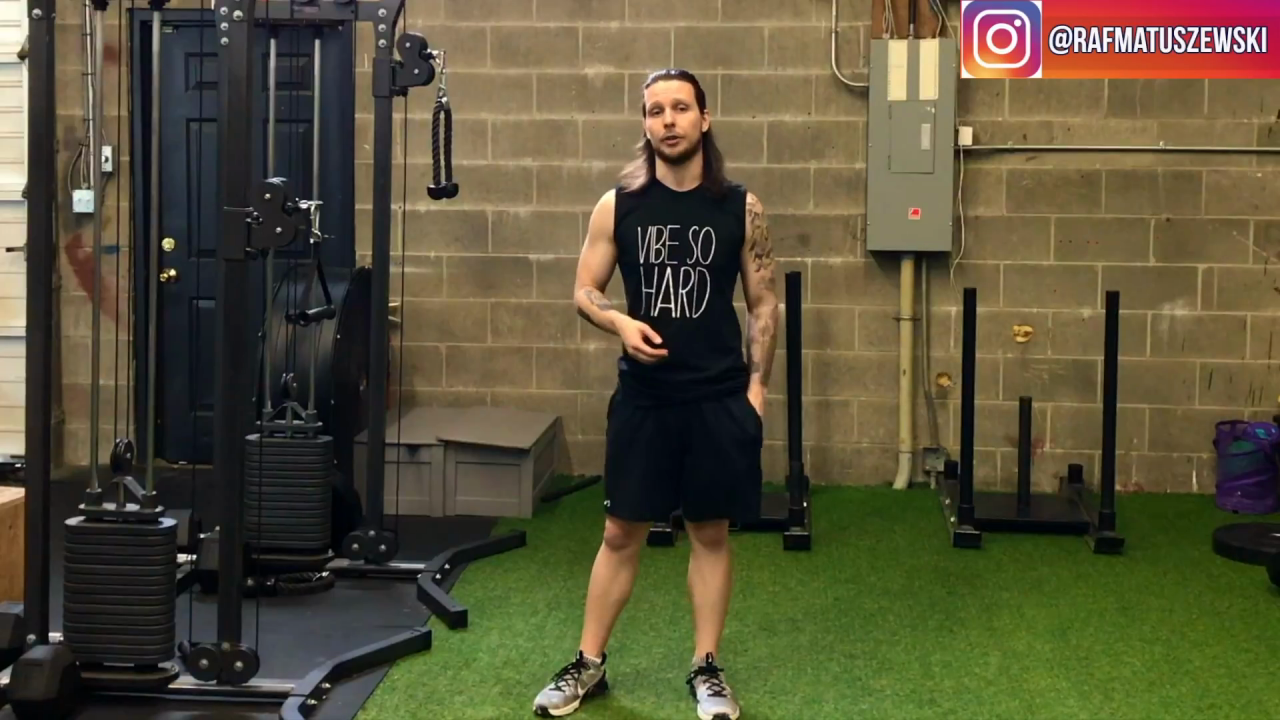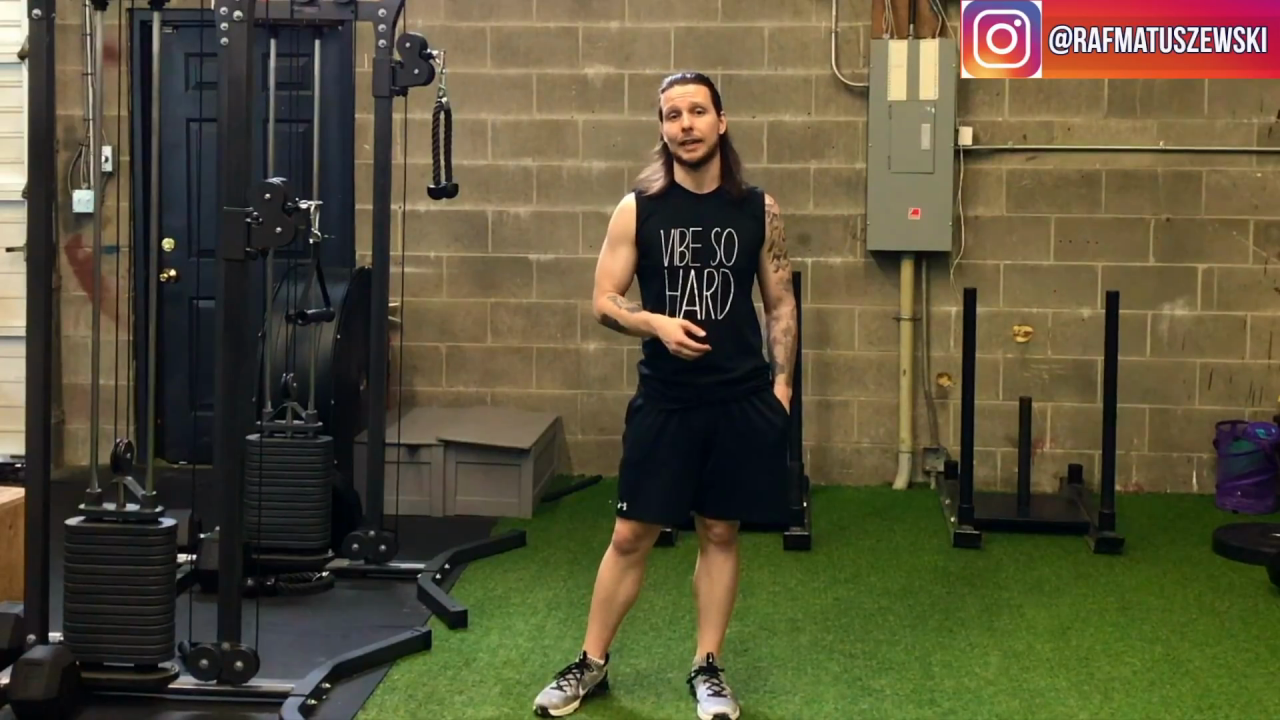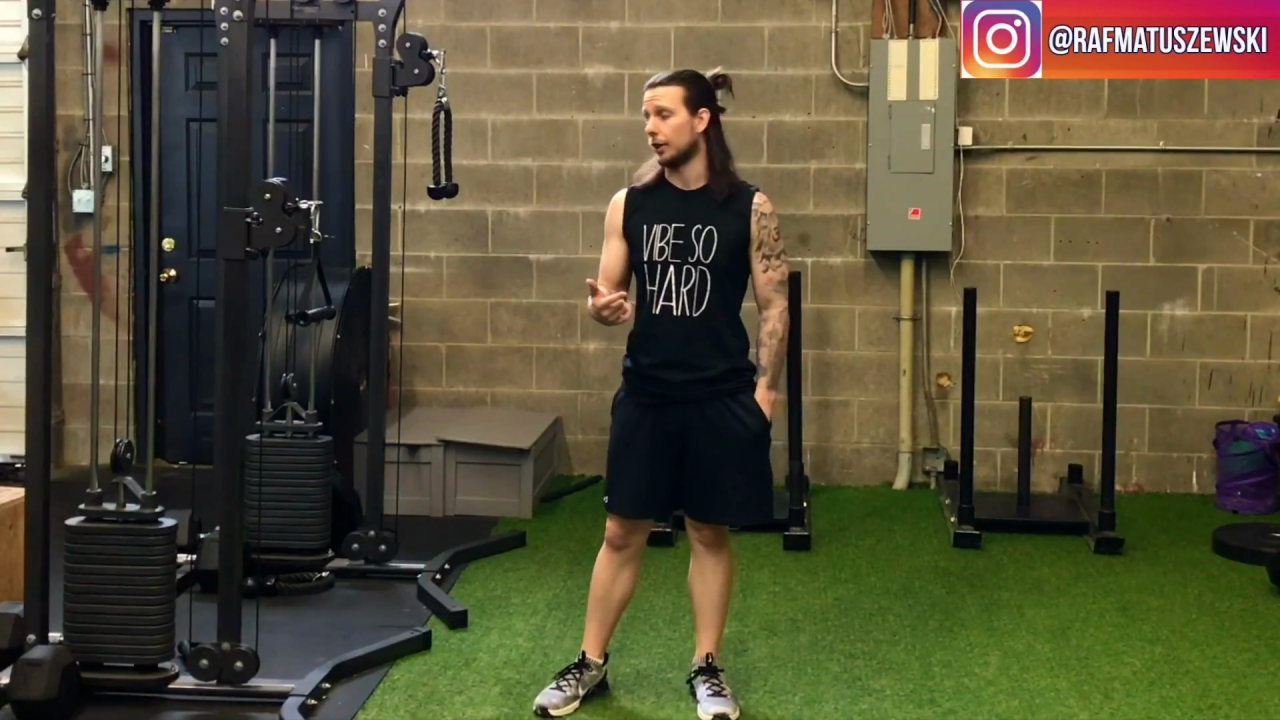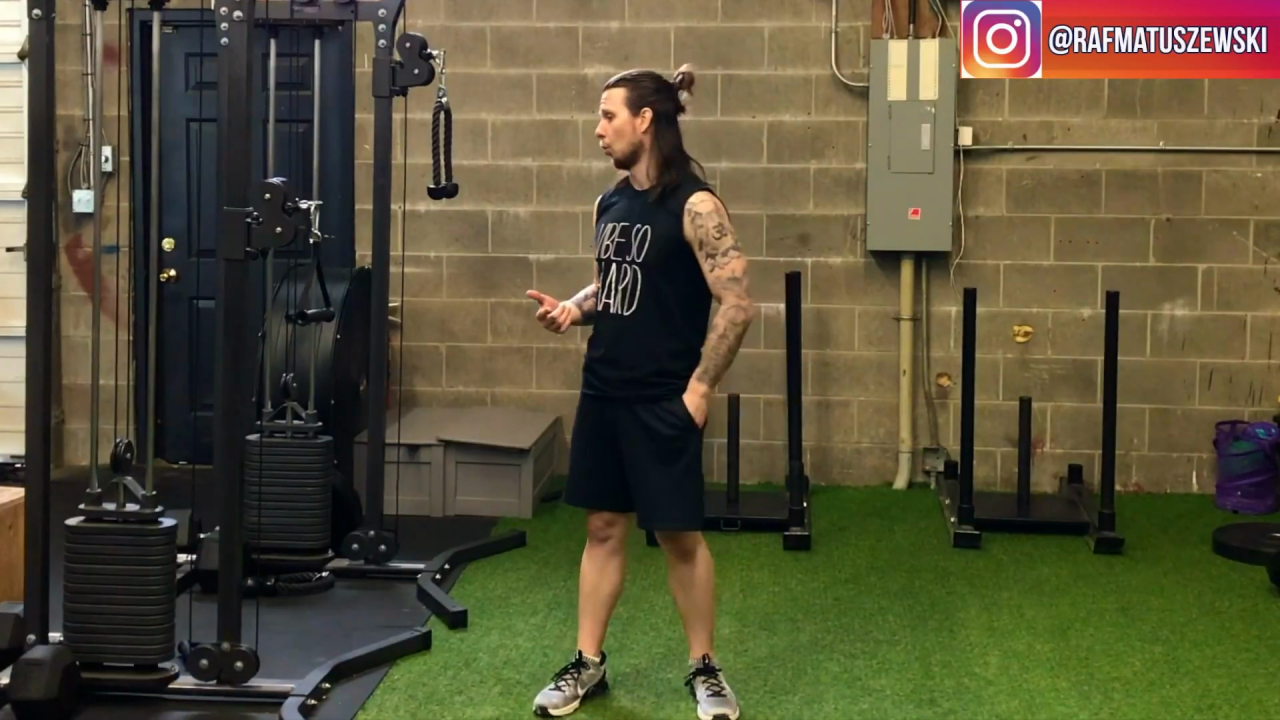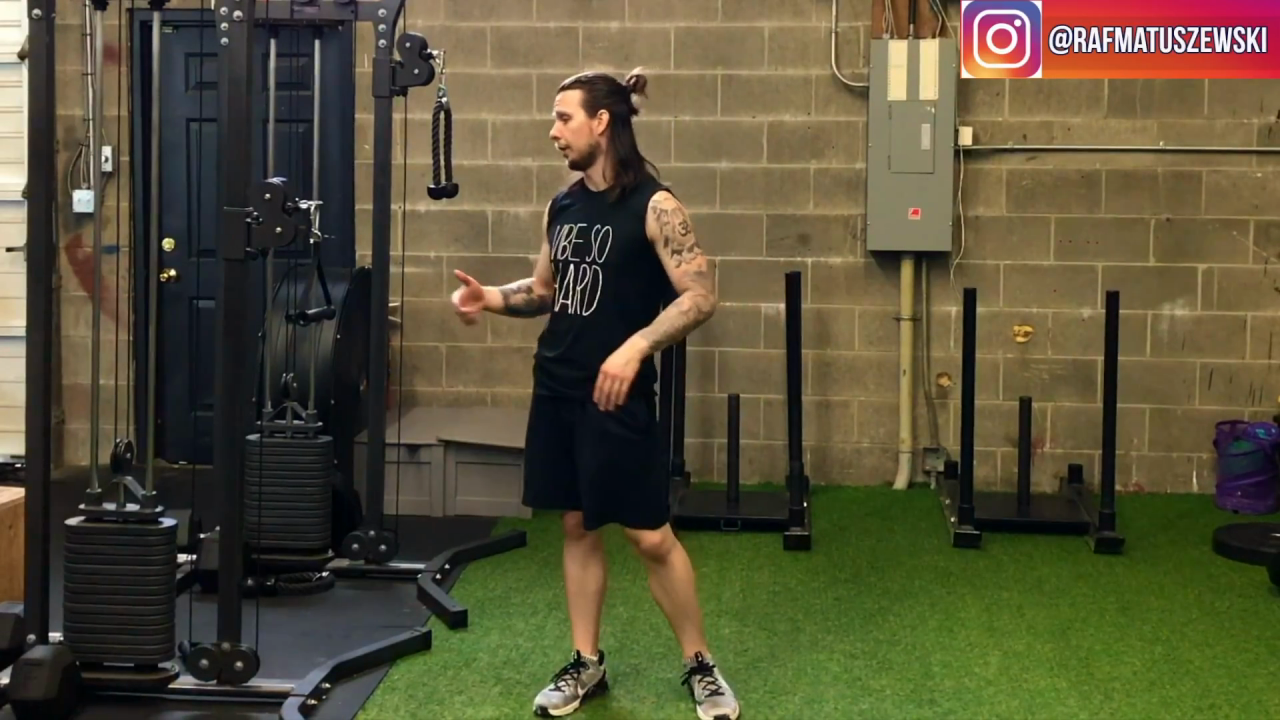
dt=0.5s
person 1, frame 1
left shoulder: (740, 207)
right shoulder: (617, 205)
left elbow: (762, 301)
right elbow: (585, 290)
left wrist: (757, 380)
right wrist: (619, 321)
left hip: (720, 397)
right hip: (644, 397)
left knee: (710, 532)
right knee: (622, 530)
right ankle: (588, 663)
person 1, frame 2
left shoulder: (759, 210)
right shoulder: (637, 209)
left elbow: (781, 303)
right elbow: (604, 300)
left wrist: (781, 382)
right wrist: (658, 323)
left hip: (741, 398)
right hip: (664, 398)
left knee: (720, 532)
right knee: (631, 534)
left ankle: (707, 668)
right ankle: (590, 663)
person 1, frame 3
left shoulder: (750, 207)
right shoulder: (630, 202)
left elbow: (774, 305)
right elbow: (608, 287)
left wrist: (764, 386)
right wrist: (605, 305)
left hip: (721, 397)
right hip: (645, 395)
left knee: (710, 533)
right knee: (622, 530)
left ankle: (706, 667)
right ankle: (590, 663)
person 1, frame 4
left shoulder: (695, 206)
right shoulder: (610, 203)
left elbow: (737, 304)
left wrist: (700, 386)
right wrist: (571, 309)
left hip: (662, 399)
right hip: (602, 392)
left knee: (678, 535)
right knee: (603, 527)
left ankle: (704, 667)
right ankle: (588, 663)
person 1, frame 5
left shoulder: (654, 206)
right shoulder: (562, 206)
left elbow: (700, 296)
left wrist: (635, 349)
right wrist: (493, 298)
left hip: (614, 396)
right hip: (555, 391)
left knee: (649, 535)
right knee: (576, 527)
left ankle: (699, 664)
right ankle: (585, 662)
